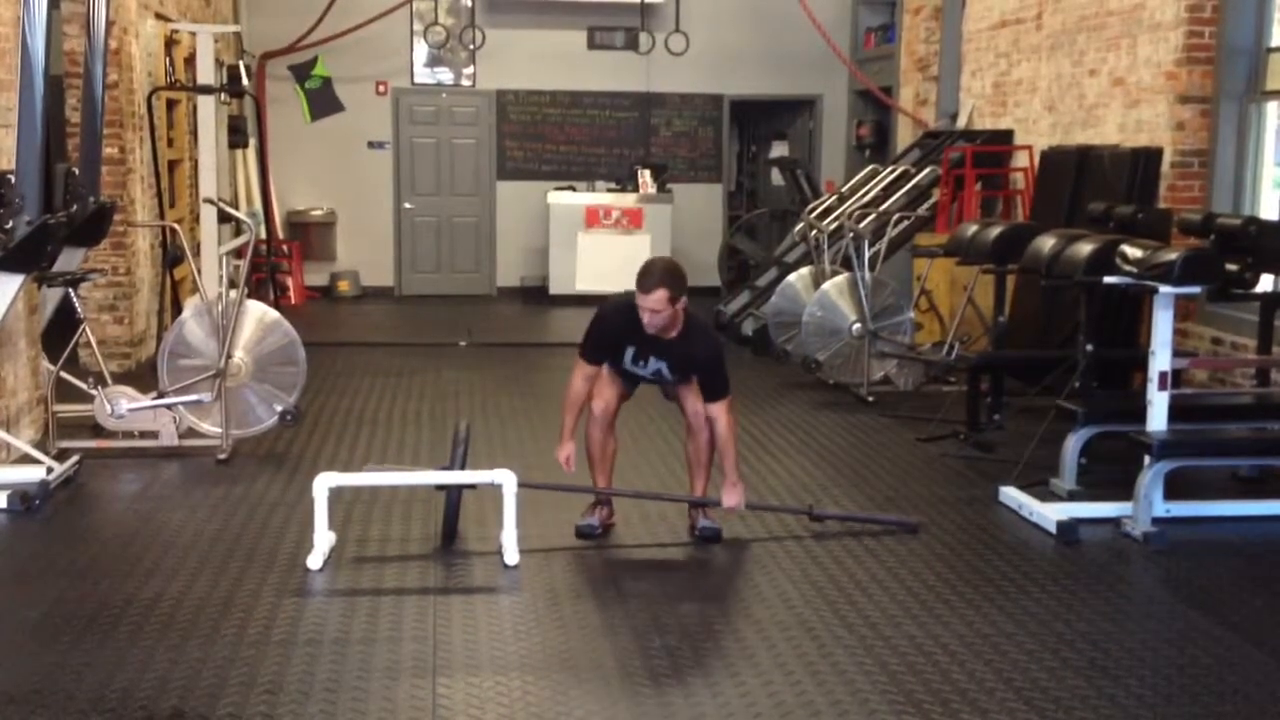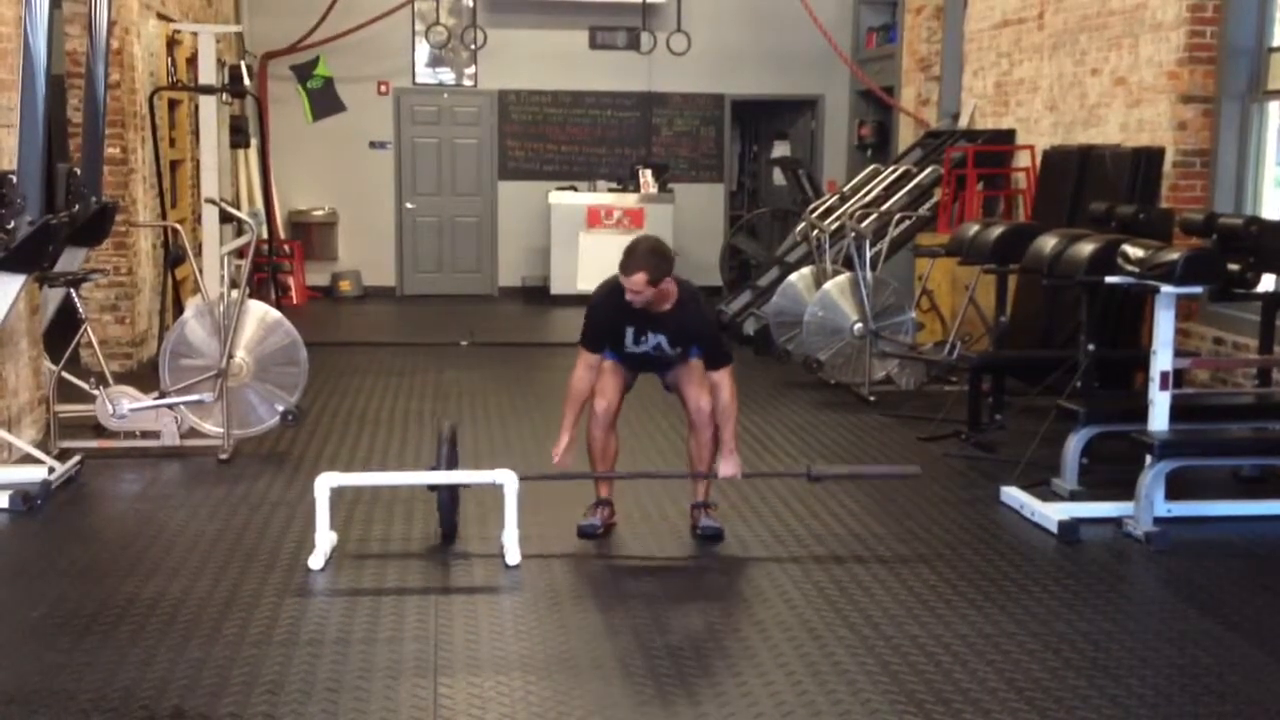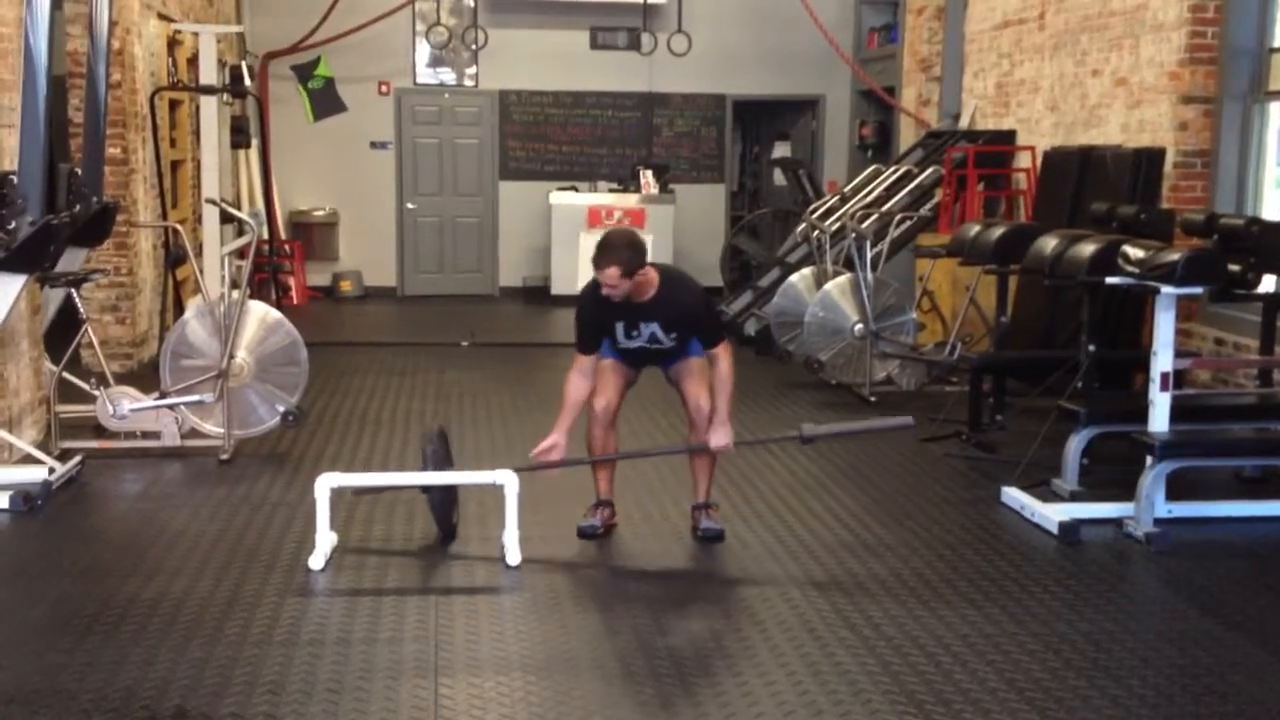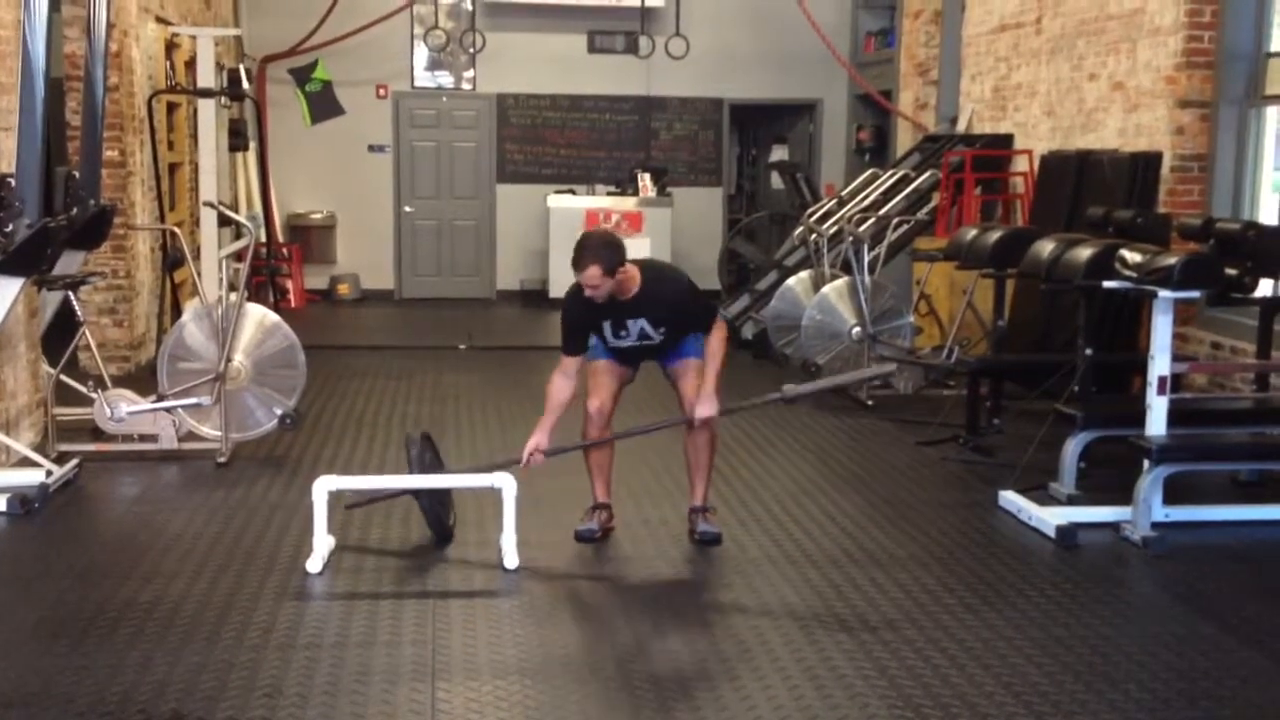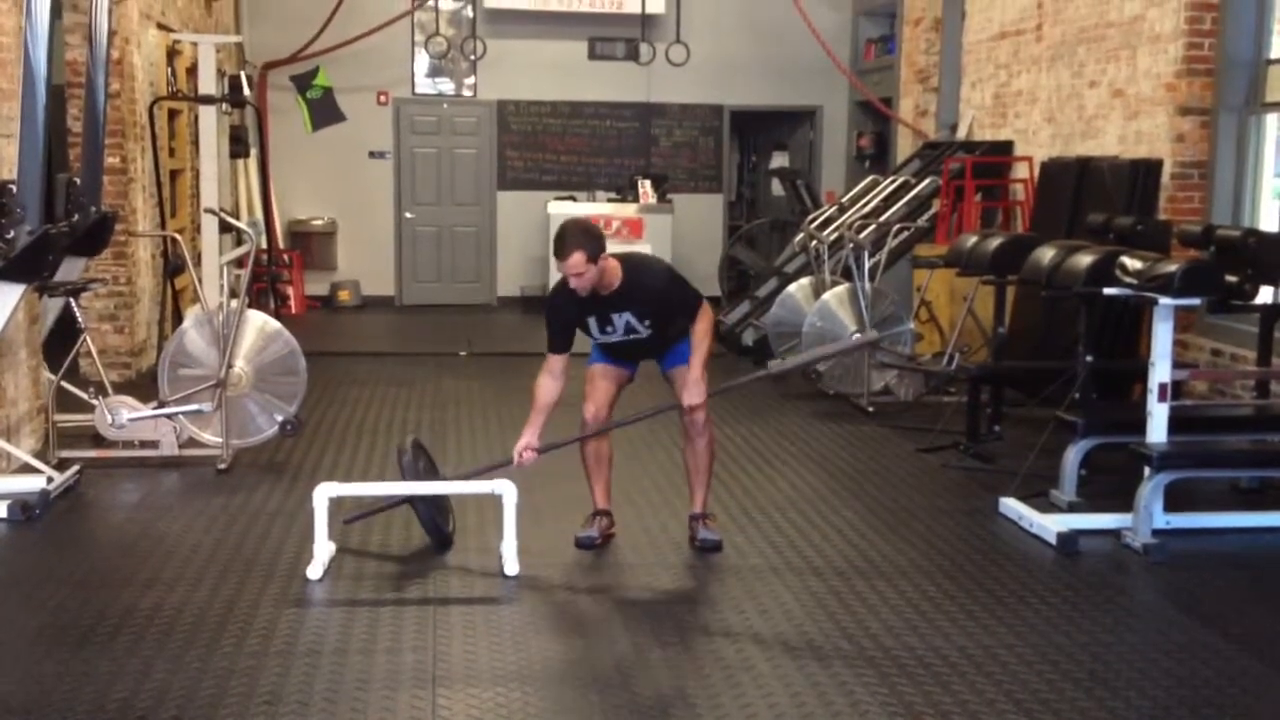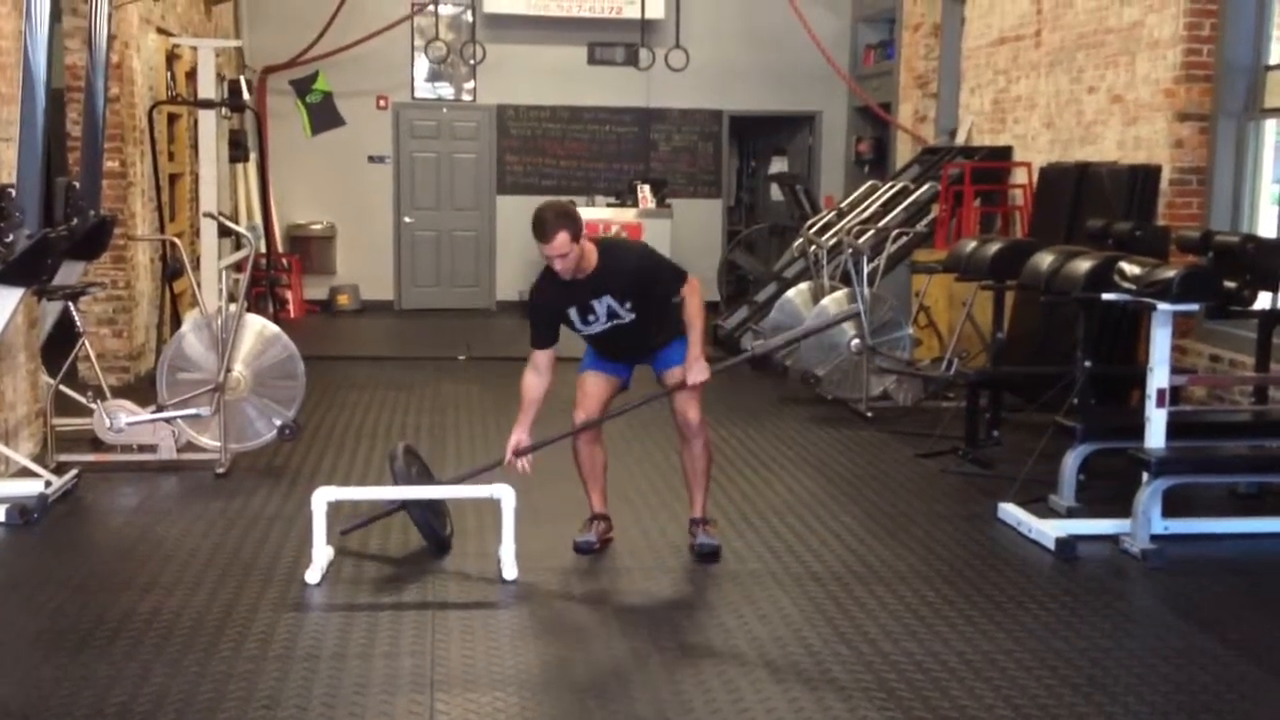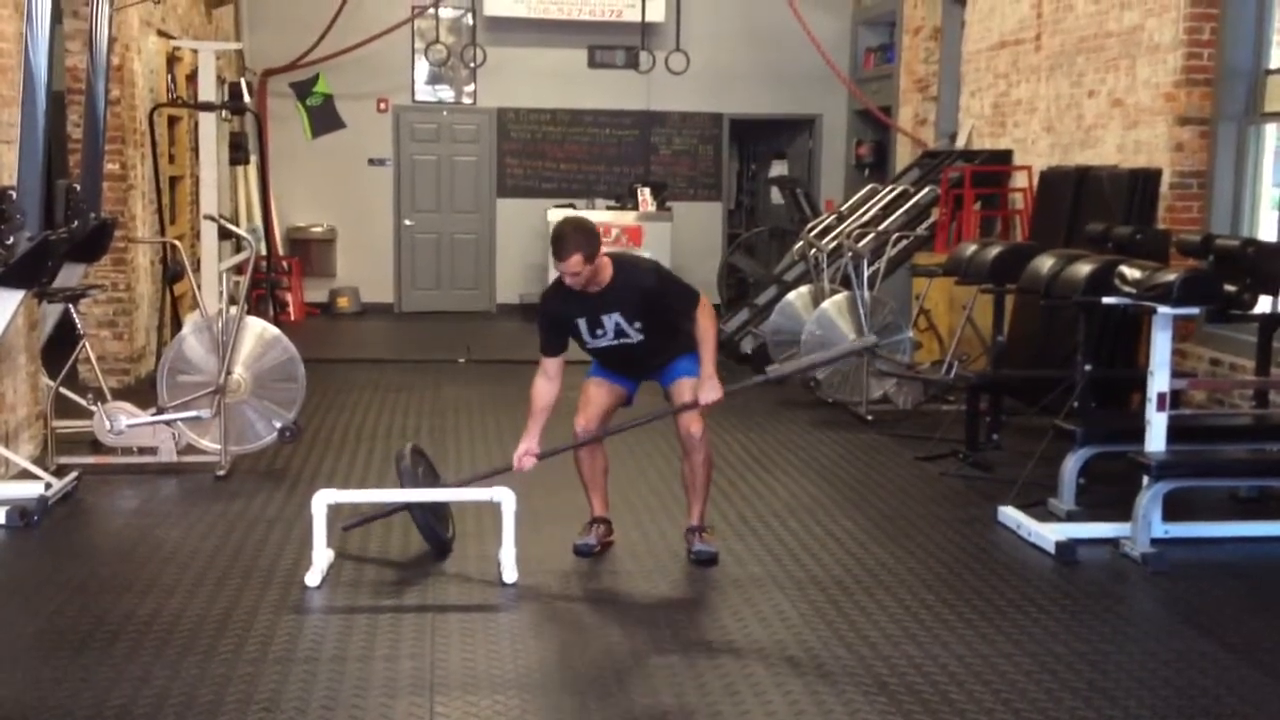
dt=0.3s
person 1, frame 1
left shoulder: (701, 342)
right shoulder: (613, 314)
left elbow: (720, 415)
right elbow: (583, 376)
left wrist: (732, 481)
right wrist: (567, 438)
left hip: (677, 373)
right hip: (621, 366)
left knee: (700, 415)
right knee: (599, 410)
left ankle: (699, 507)
right ankle: (602, 504)
person 1, frame 2
left shoulder: (695, 311)
right shoulder: (607, 299)
left elbow: (723, 382)
right elbow: (586, 366)
left wrist: (729, 452)
right wrist: (566, 430)
left hip: (678, 356)
right hip: (621, 353)
left knee: (703, 409)
right knee: (602, 408)
left ankle: (701, 505)
right ankle: (604, 503)
person 1, frame 3
left shoulder: (685, 293)
right shoulder: (593, 299)
left elbow: (721, 353)
right elbow: (582, 371)
left wrist: (722, 422)
right wrist: (560, 433)
left hip: (680, 346)
right hip: (621, 349)
left knee: (702, 408)
right knee: (601, 407)
left ankle: (702, 506)
right ankle: (604, 504)
person 1, frame 4
left shoulder: (670, 285)
right shoulder: (578, 302)
left elbow: (717, 329)
right elbow: (567, 372)
left wrist: (709, 392)
right wrist: (542, 432)
left hip: (678, 341)
right hip: (615, 347)
left knee: (698, 411)
right knee: (596, 409)
left ankle: (699, 510)
right ankle: (602, 507)
person 1, frame 5
left shoulder: (653, 276)
right shoulder: (564, 299)
left elbow: (703, 315)
right elbow: (553, 371)
left wrist: (695, 377)
right wrist: (531, 431)
left hip: (673, 339)
right hip: (613, 347)
left knee: (696, 417)
right knee: (592, 415)
left ankle: (700, 516)
right ankle: (602, 514)
person 1, frame 6
left shoulder: (631, 257)
right shoulder: (545, 293)
left elbow: (690, 289)
right elbow: (539, 366)
left wrist: (695, 356)
right wrist: (521, 428)
left hip: (665, 339)
right hip: (607, 349)
left knee: (691, 420)
right knee: (584, 419)
left ankle: (700, 521)
right ankle: (599, 518)
person 1, frame 7
left shoulder: (645, 277)
right shoulder: (556, 301)
left elbow: (702, 310)
right elbow: (549, 372)
left wrist: (708, 375)
right wrist: (531, 436)
left hip: (672, 355)
right hip: (614, 364)
left knee: (692, 431)
right knee: (585, 426)
left ankle: (696, 528)
right ankle: (600, 522)
